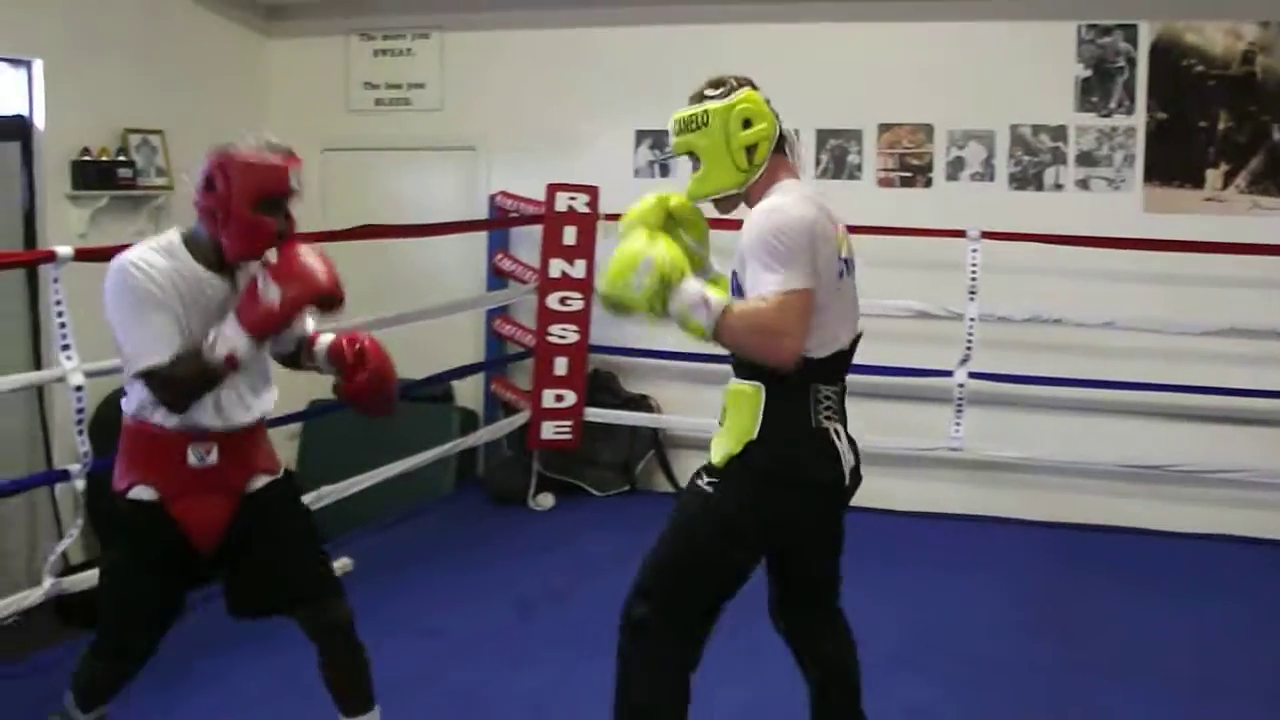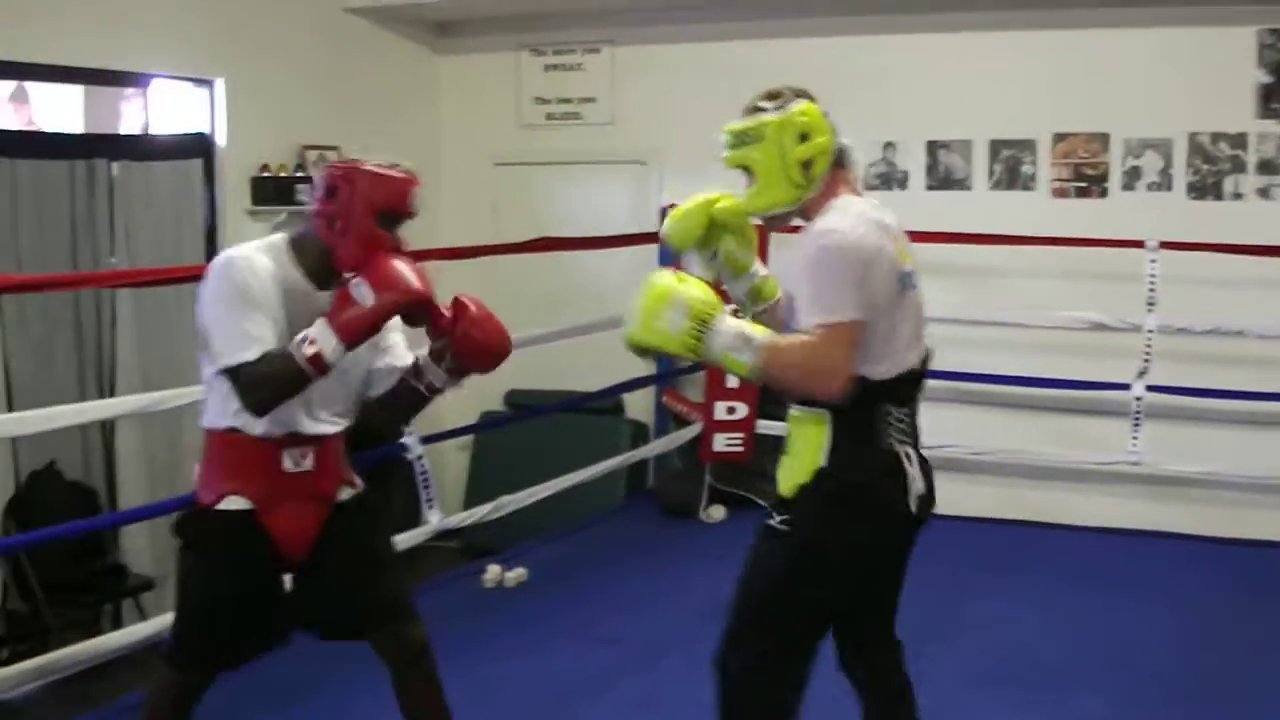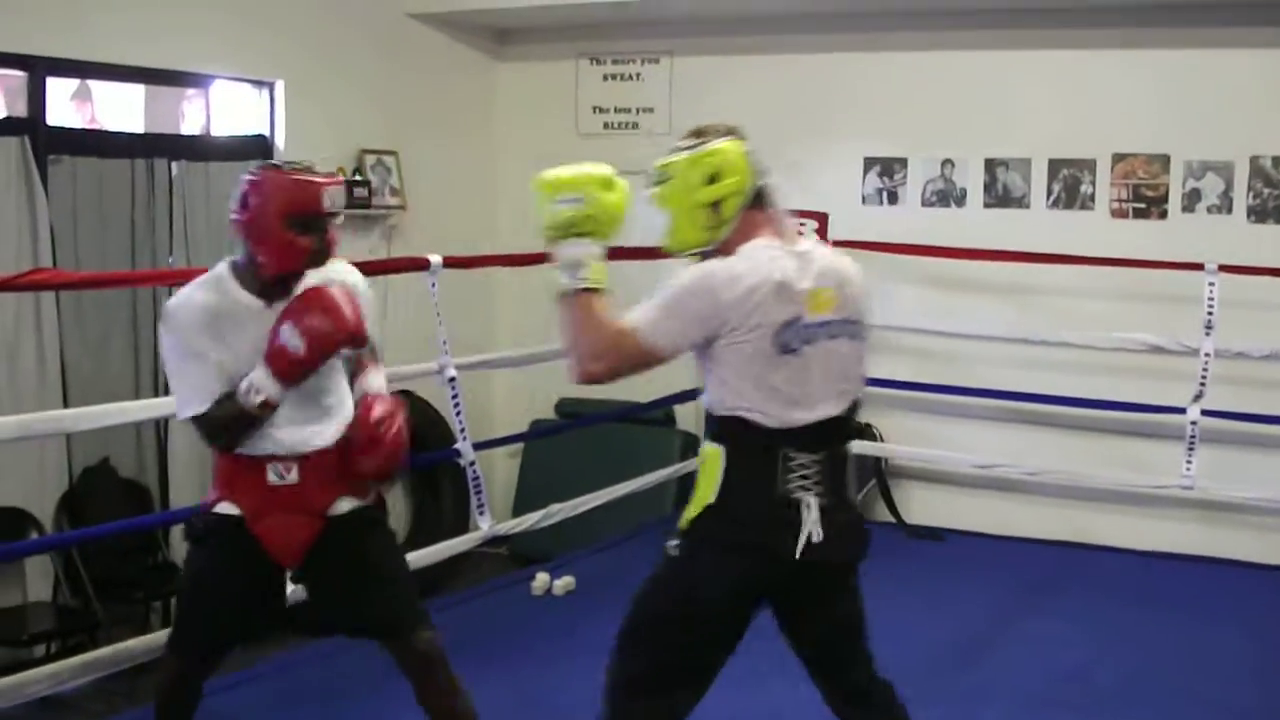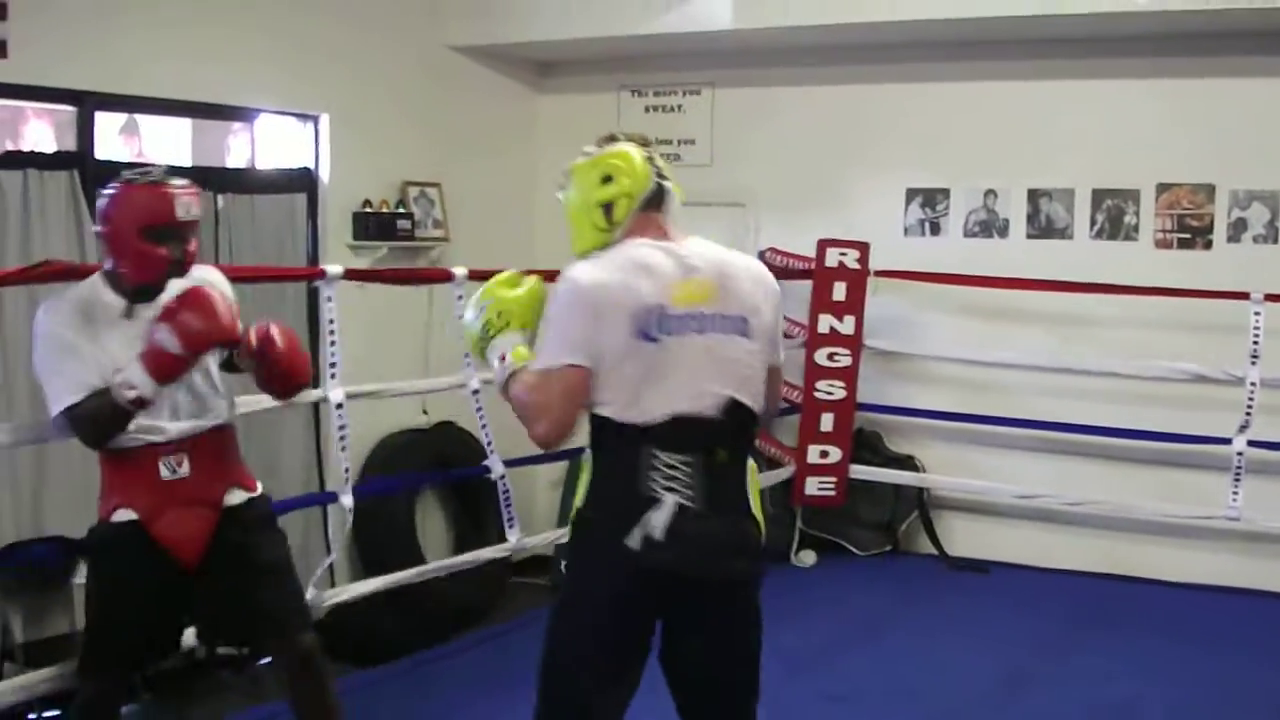
dt=0.7s
person 1, frame 1
left shoulder: (776, 218)
right shoulder: (811, 212)
left elbow: (779, 341)
left wrist: (676, 293)
right wrist: (691, 262)
left hip: (769, 459)
right hip: (819, 453)
left knee: (658, 615)
right knee: (811, 614)
person 1, frame 2
left shoulder: (832, 239)
right shoulder: (872, 225)
left elbow: (825, 375)
left wrist: (714, 333)
right wrist: (737, 268)
left hip: (840, 491)
right hip: (890, 483)
left knee: (755, 662)
right knee: (871, 650)
person 1, frame 3
left shoulder: (719, 282)
right shoulder: (840, 271)
left elbow: (594, 362)
left wrist: (576, 251)
left hip: (740, 527)
right hip: (828, 524)
person 1, frame 4
left shoulder: (594, 280)
right shoulder: (751, 276)
left elbow: (549, 422)
left wrist: (504, 344)
left hip: (621, 536)
right hip: (727, 533)
person 2, frame 1
left shoulder: (263, 265)
right shoulder: (139, 271)
left elbow: (289, 345)
right elbow: (169, 390)
left wrist: (336, 352)
right wrist: (251, 322)
left hip: (248, 466)
right hip: (159, 476)
left knee: (332, 616)
right knee: (121, 647)
person 2, frame 2
left shoulder: (369, 288)
right shoulder: (244, 270)
left elbow: (392, 409)
right elbow: (259, 392)
left wrist: (450, 362)
right wrist: (343, 324)
left hip: (328, 480)
right hip: (241, 488)
left knee: (405, 638)
right knee: (194, 661)
person 2, frame 3
left shoulder: (340, 282)
right shoulder: (193, 308)
right elbow: (219, 433)
left wrist: (377, 400)
right wrist: (278, 368)
left hip: (339, 491)
right hip: (247, 500)
left knee: (417, 642)
right knee: (191, 653)
person 2, frame 4
left shoulder: (205, 284)
right shoulder: (65, 315)
right elbow: (92, 429)
left wrist: (261, 348)
right wrist: (155, 364)
left hip: (223, 486)
right hip: (136, 504)
left knee: (295, 642)
right knee: (106, 674)
